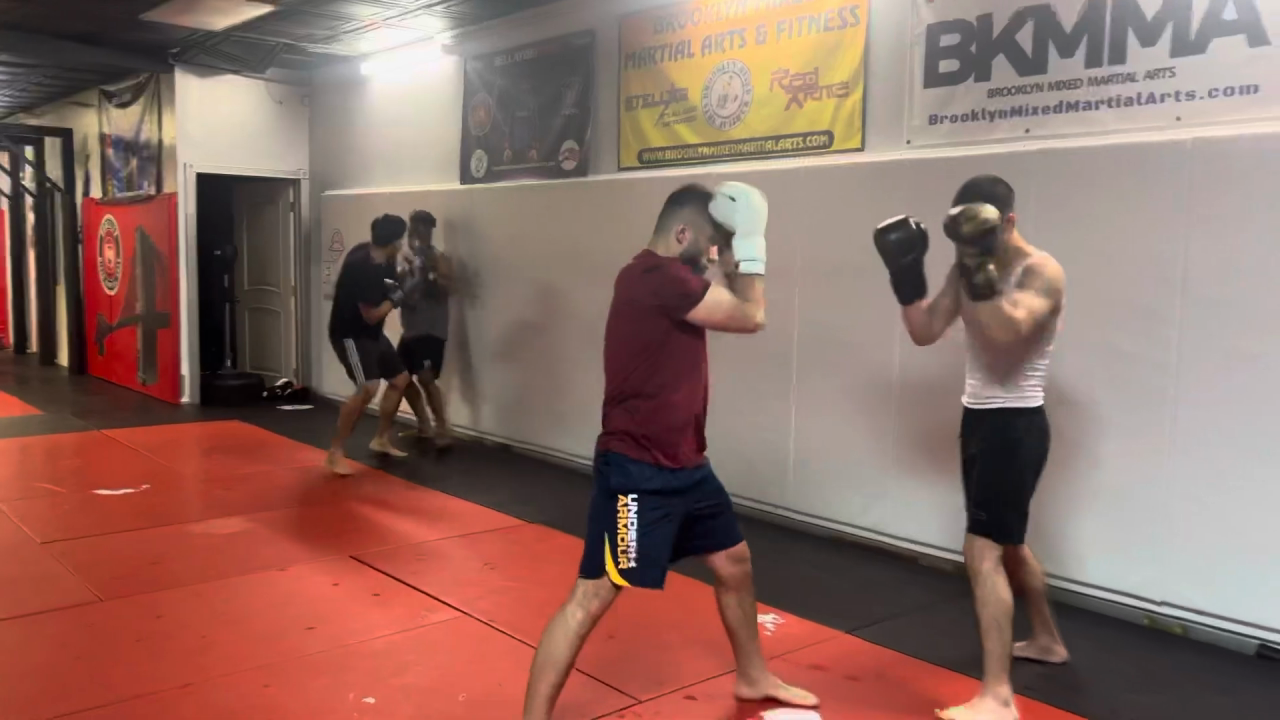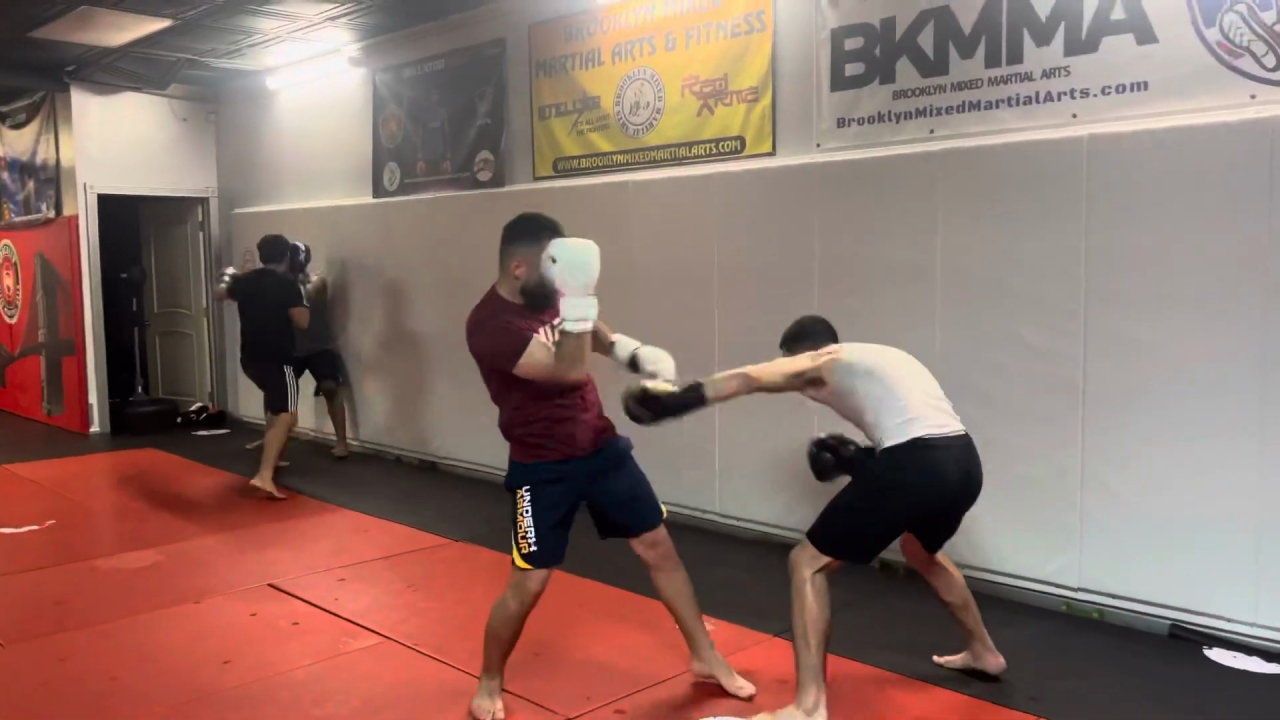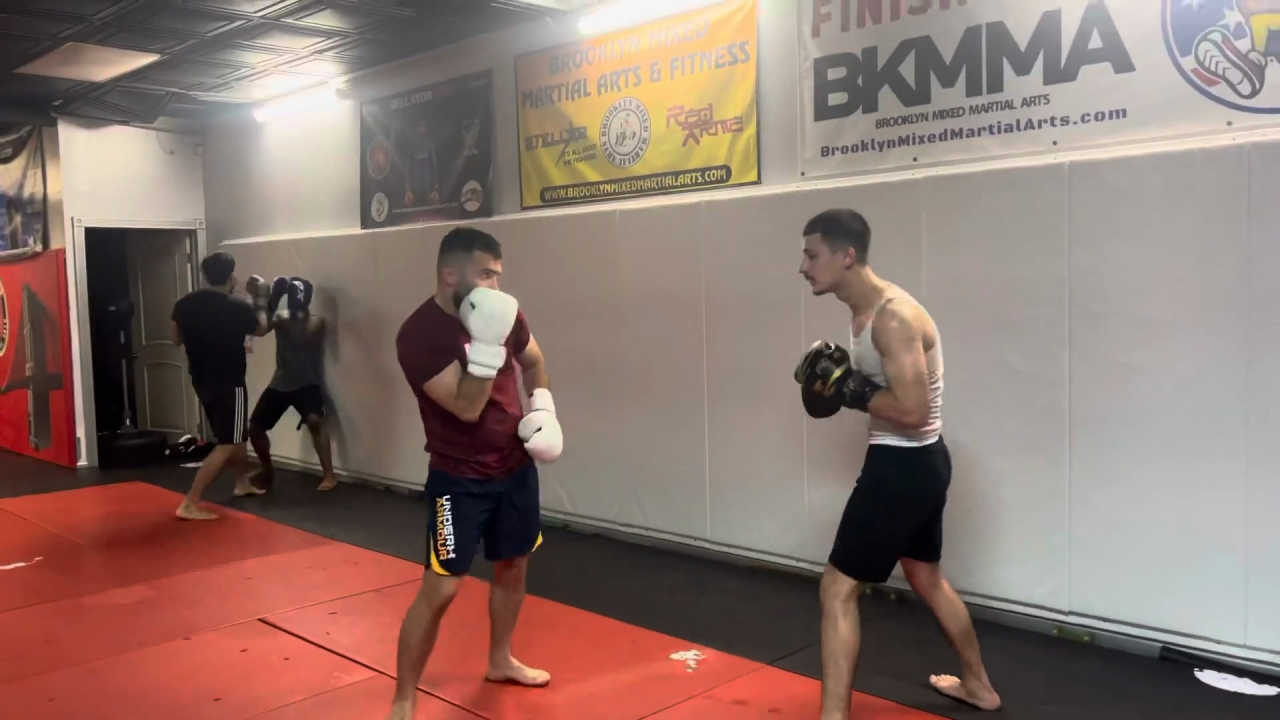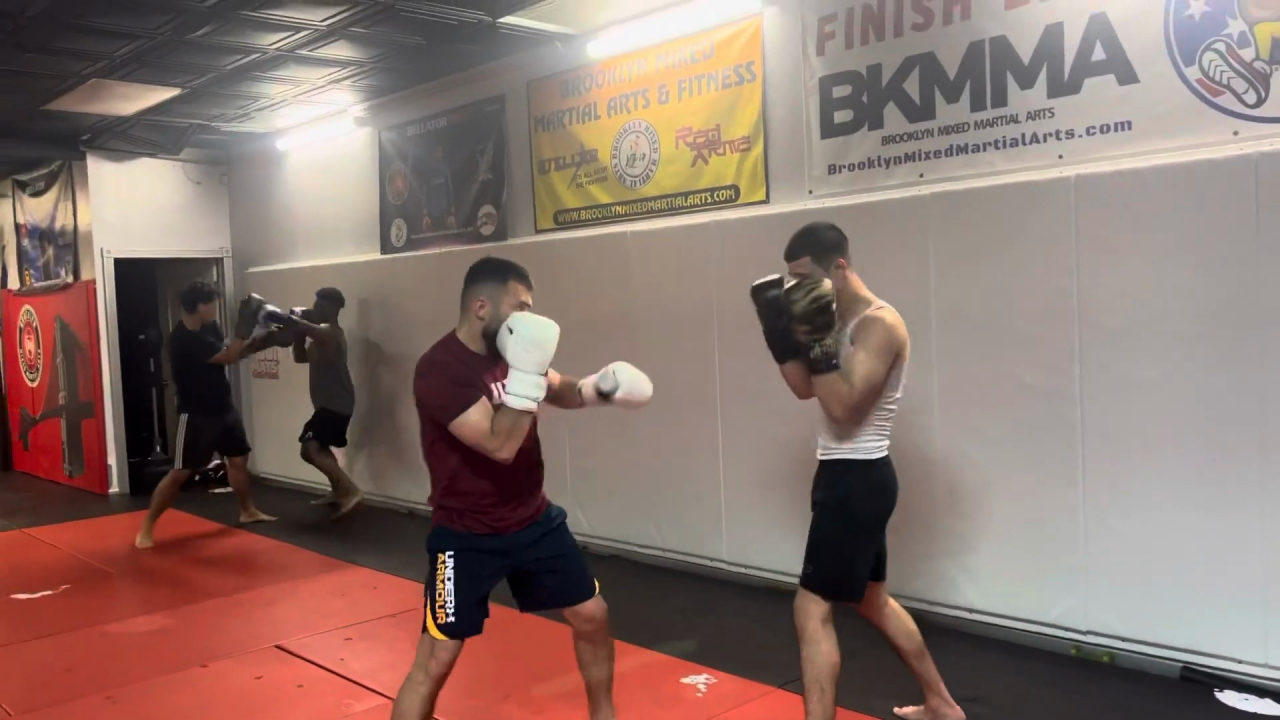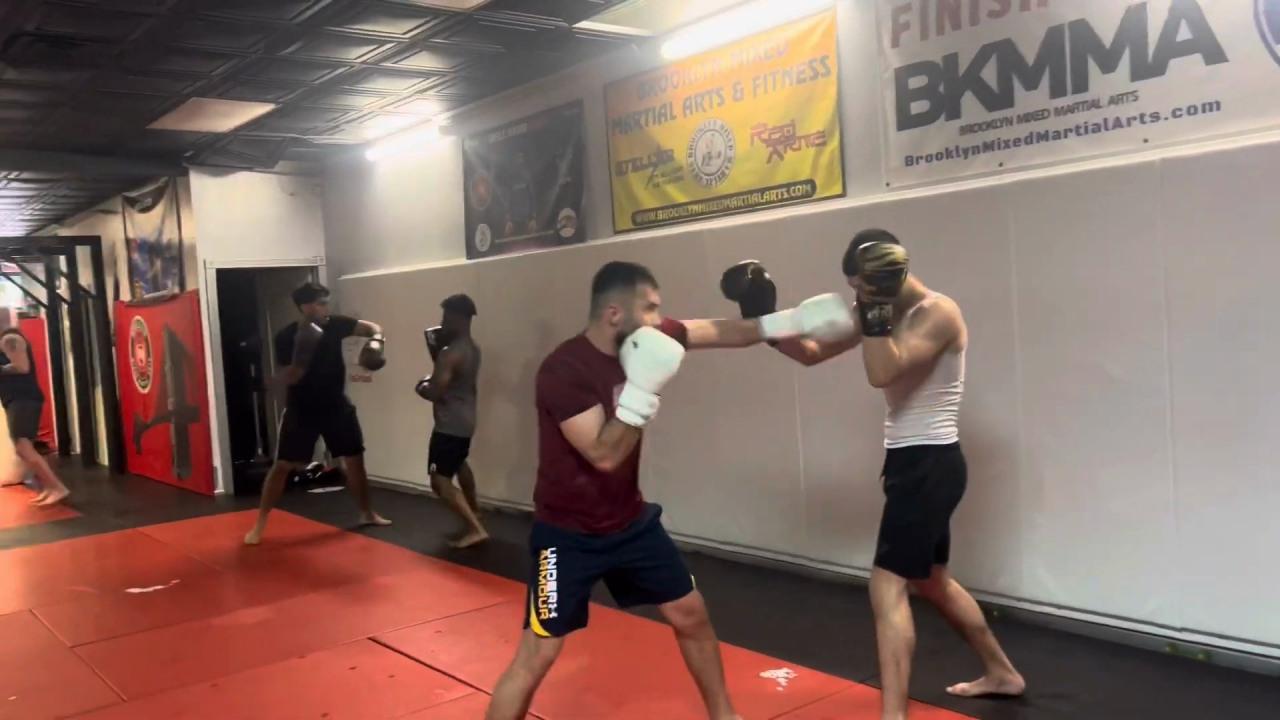
dt=0.7s
person 1, frame 1
left shoulder: (677, 282)
right shoulder: (654, 277)
left elbow: (744, 315)
right elbow: (748, 317)
left wrist: (738, 254)
right wrist: (749, 242)
left hip: (686, 464)
right hip: (637, 468)
left knee: (735, 565)
right knee: (592, 598)
person 1, frame 2
left shoulder: (552, 293)
right shoulder: (490, 325)
left elbow: (589, 332)
right elbow: (573, 370)
left wrist: (630, 350)
right wrist: (580, 297)
left hip: (600, 446)
right hip: (541, 467)
left knee: (659, 548)
right knee: (528, 584)
left ankle: (707, 659)
person 1, frame 3
left shoulder: (502, 312)
right shoulder: (418, 335)
left elbow: (533, 362)
right elbow: (467, 408)
left wrist: (542, 408)
right wrist: (486, 342)
left hip: (516, 466)
right hip: (460, 478)
left knee: (511, 568)
right knee: (439, 591)
left ankle: (501, 660)
person 1, frame 4
left shoulder: (512, 347)
right shoulder: (438, 371)
left elbow: (563, 393)
right elbow: (500, 445)
left wrist: (602, 385)
right wrist: (526, 371)
left hip: (533, 520)
right hip: (466, 536)
left knee: (592, 617)
right knee: (437, 659)
person 1, frame 5
left shoulder: (646, 341)
right shoulder: (563, 370)
left elbow: (717, 333)
right elbow: (604, 456)
left wrist: (793, 321)
right wrist: (642, 388)
left hip: (630, 523)
right hip: (568, 534)
left knee: (690, 614)
right knee: (538, 654)
person 2, frame 1
left shoulder: (1042, 272)
right shoulder: (968, 267)
left elbow: (1005, 336)
right elbow: (924, 330)
left wrist: (979, 271)
right wrist: (904, 268)
left hip: (1015, 427)
right hip: (978, 420)
left knee: (982, 554)
right knee: (1008, 544)
right ankle: (1047, 641)
person 2, frame 2
left shoulder: (821, 361)
right shoulder: (888, 361)
left elbow: (752, 379)
left wrist: (675, 399)
right wrist: (856, 457)
left hip: (913, 464)
right hip: (963, 463)
left knee: (808, 565)
right knee: (920, 551)
right ankle: (984, 652)
person 2, frame 3
left shoulder: (895, 316)
right shoulder: (867, 309)
left elbow: (911, 411)
left wrist: (848, 390)
right wrist: (840, 381)
left hip: (903, 467)
right hip: (920, 464)
left knee: (838, 590)
right knee: (926, 577)
person 2, frame 4
left shoulder: (878, 325)
right shoulder: (839, 318)
left elbow: (841, 407)
right elbow: (803, 387)
left wrist: (814, 339)
right wrist: (781, 331)
left hip: (855, 482)
right hip: (849, 478)
left knee: (811, 611)
right knee: (872, 600)
person 2, frame 5
left shoulder: (938, 313)
right shoulder: (885, 310)
left elbow: (884, 374)
right elbow: (814, 349)
left wrist: (875, 303)
right wrist: (761, 314)
left hip: (931, 464)
right hip: (913, 462)
left knee: (889, 592)
right knee: (932, 579)
right ankle: (1002, 673)
person 3, frame 1
left shoulder: (363, 253)
right shoulder: (367, 272)
right elbow: (371, 316)
left wrist: (387, 285)
right wrist: (399, 294)
left hip: (370, 334)
right hip: (351, 335)
left knee: (399, 379)
right knee: (367, 388)
left ankle: (381, 440)
right ankle: (336, 452)
person 3, frame 2
left shoulder: (244, 280)
right shoulder: (287, 283)
left elbow: (219, 293)
right elbow: (303, 322)
left wrist: (227, 275)
right wrist: (301, 298)
left hip: (250, 359)
right hip: (278, 359)
left knee: (274, 402)
right knee: (286, 417)
left ankle: (271, 455)
right ankle: (264, 476)
person 3, frame 3
left shoulder: (185, 304)
right shoulder: (237, 308)
left elbow: (177, 339)
right elbow: (261, 328)
right wrist: (259, 298)
left hip: (202, 381)
right hip: (227, 384)
left knee: (237, 433)
right knee: (228, 444)
left ankle: (242, 483)
right ankle: (189, 504)
person 3, frame 4
left shoulder: (208, 328)
right shoulder: (185, 339)
left elbow: (232, 353)
right elbow: (228, 356)
left wrist: (262, 341)
right wrist: (245, 324)
left hip: (223, 407)
right hip: (196, 413)
left knee: (239, 460)
right knee: (181, 473)
left ankle: (248, 511)
right ankle: (147, 528)
person 3, frame 5
left shoulder: (335, 324)
right shoulder: (286, 337)
left elbow: (371, 328)
right elbow: (288, 379)
left wrist: (376, 342)
right wrist: (301, 355)
left hip: (337, 406)
right hip: (301, 410)
left knee: (354, 459)
right knee: (283, 466)
left ankle: (367, 514)
right ankle: (260, 525)
person 4, frame 1
left shoulder: (438, 258)
right shoulder: (411, 261)
left elbow: (446, 286)
right elbow: (404, 289)
left wrist: (425, 274)
left hip: (431, 331)
right hip: (411, 329)
left knee: (425, 378)
left ankle: (444, 431)
right ankle: (424, 426)
person 4, frame 2
left shoulder: (318, 282)
left elbow: (308, 296)
left wrist: (298, 275)
left hip: (321, 347)
right hip: (293, 348)
left knee: (331, 388)
left ankle: (342, 443)
person 4, frame 3
left shoulder: (315, 321)
right shoulder: (280, 319)
left elbow: (301, 336)
left wrist: (299, 309)
right wrist: (272, 301)
left hip: (307, 384)
right hip: (280, 383)
left knee: (315, 421)
right knee: (255, 427)
left ankle: (329, 476)
right ankle: (266, 470)
person 4, frame 4
left shoulder: (329, 331)
right shoulder: (323, 332)
left elbow: (307, 326)
right elbow: (300, 357)
left wrist: (291, 320)
right wrist: (298, 333)
left hip: (333, 404)
right hip: (332, 403)
left knee: (309, 449)
right knee: (319, 448)
left ankle: (350, 490)
right ankle: (338, 492)
person 4, frame 5
left shoulder: (450, 353)
right shoulder: (473, 349)
left elbow: (433, 392)
left wrist: (423, 386)
right wrist: (436, 349)
left hip: (449, 425)
right hip: (466, 422)
left knee: (440, 480)
right knee: (458, 462)
left ankle: (476, 529)
right ankle: (474, 510)
